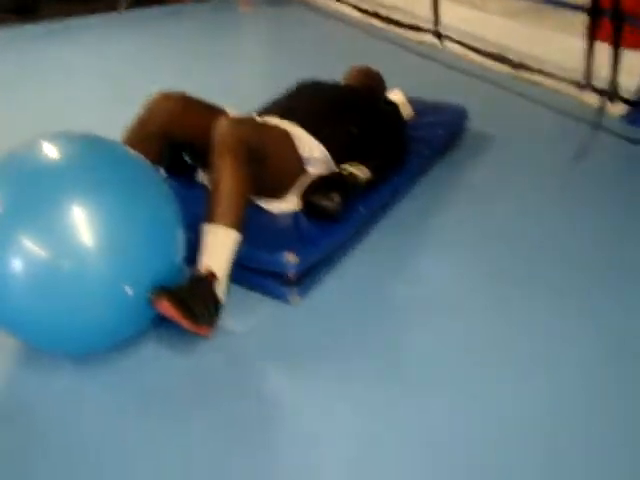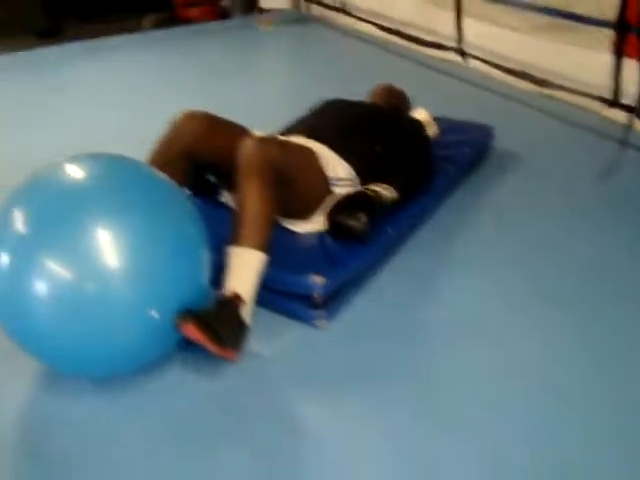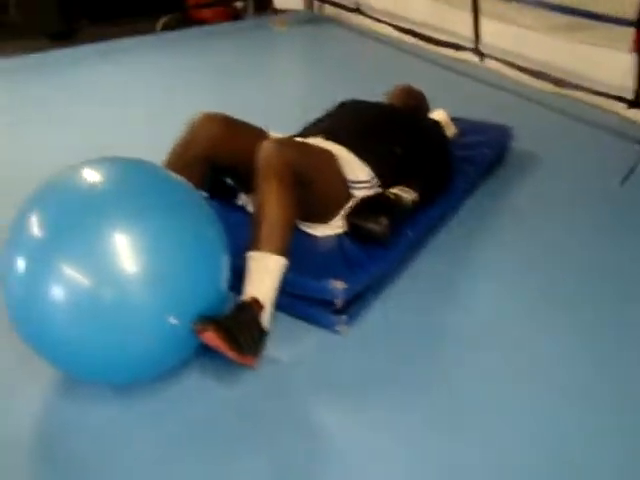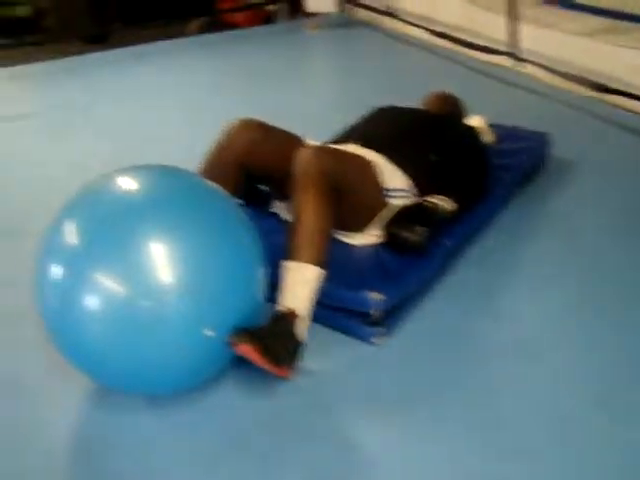
dt=0.1s
person 1, frame 1
left shoulder: (380, 111)
right shoulder: (312, 88)
left elbow: (390, 152)
right elbow: (264, 115)
left wrist: (349, 178)
left hip: (305, 151)
right hip: (250, 146)
left knee: (233, 131)
right knee: (167, 106)
left ankle: (209, 288)
person 1, frame 2
left shoulder: (404, 129)
right shoulder: (336, 106)
left elbow: (415, 171)
right elbow: (289, 133)
left wrist: (376, 197)
left hip: (333, 170)
right hip: (274, 165)
left knee: (258, 150)
right knee: (192, 125)
left ankle: (235, 311)
person 1, frame 3
left shoulder: (423, 131)
right shoulder: (353, 107)
left elbow: (435, 172)
right elbow: (306, 135)
left wrist: (394, 200)
right wrist: (230, 167)
left hip: (350, 173)
right hip: (292, 167)
left knee: (278, 153)
right knee: (210, 127)
left ankle: (254, 315)
person 1, frame 4
left shoulder: (459, 137)
right shoulder: (388, 114)
left elbow: (471, 180)
right elbow: (341, 143)
left wrist: (432, 209)
right wrist: (266, 173)
left hip: (387, 180)
right hip: (330, 171)
left knee: (314, 160)
right knee: (245, 134)
left ankle: (289, 327)
